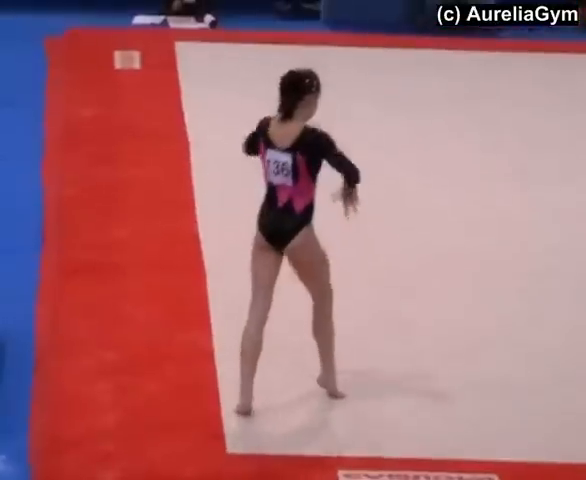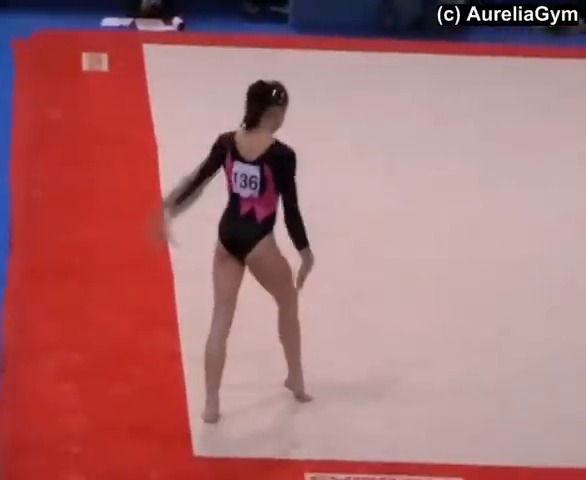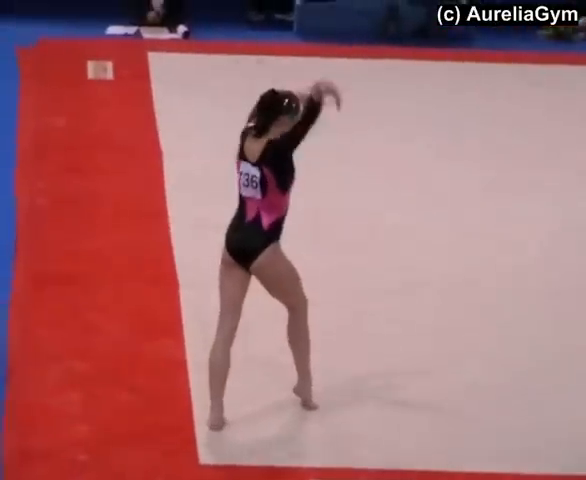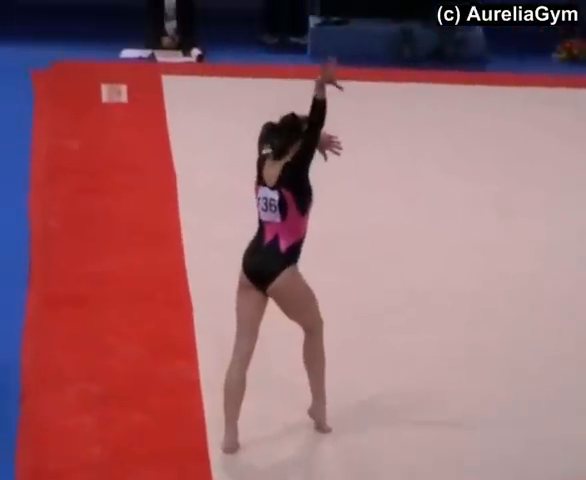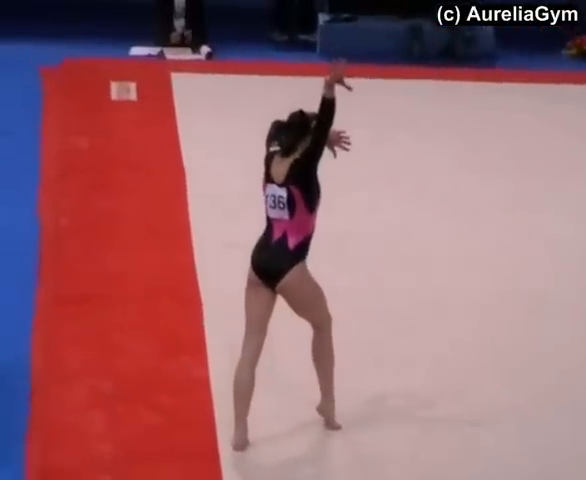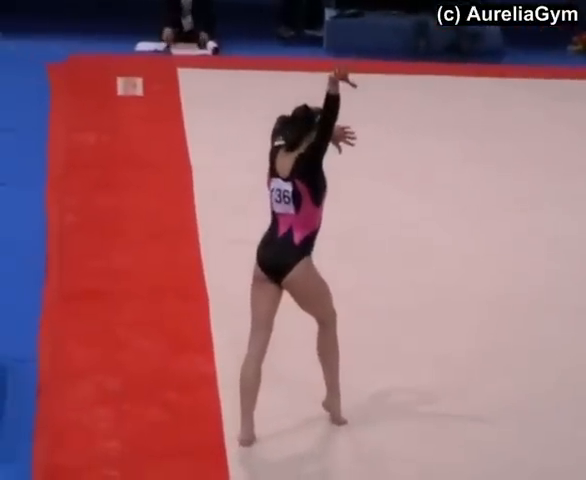
dt=0.5s
person 1, frame 1
left shoulder: (266, 127)
right shoulder: (315, 139)
left elbow: (249, 148)
right elbow: (351, 172)
right wrist: (349, 190)
left hip: (266, 225)
right hip: (296, 231)
left knee: (258, 311)
right knee: (322, 299)
left ankle: (245, 396)
right ankle: (328, 377)
person 1, frame 2
left shoulder: (227, 142)
right shoulder: (283, 154)
left elbow: (199, 179)
right elbow: (290, 207)
left wrist: (170, 206)
right wrist: (305, 251)
left hip: (227, 235)
right hip: (257, 241)
left knee: (221, 321)
right knee: (288, 303)
left ankle: (211, 404)
right ankle: (296, 381)
person 1, frame 3
left shoulder: (247, 138)
right shoulder: (277, 151)
left elbow: (266, 114)
right elbow: (301, 127)
left wrist: (306, 100)
right wrist: (316, 98)
left hip: (234, 241)
right hip: (262, 247)
left knee: (225, 329)
right knee: (298, 308)
left ankle: (216, 413)
right ankle: (304, 388)
person 1, frame 4
left shoulder: (264, 163)
right shoulder: (294, 172)
left elbow: (270, 130)
right elbow: (312, 132)
left wrist: (314, 138)
right wrist: (321, 88)
left hip: (251, 264)
right hip: (279, 270)
left knee: (242, 350)
right knee: (314, 328)
left ankle: (230, 434)
right ankle: (318, 408)
person 1, frame 5
left shoulder: (271, 160)
right shoulder: (302, 169)
left elbow: (285, 130)
right elbow: (321, 131)
left wrist: (322, 136)
right wrist: (330, 87)
left hip: (260, 261)
right hip: (288, 266)
left knee: (250, 347)
right knee: (322, 324)
left ankle: (239, 432)
right ankle: (327, 405)
person 1, frame 6
left shoulder: (276, 156)
right shoulder: (308, 163)
left elbow: (286, 127)
right elbow: (325, 129)
left wrist: (329, 132)
right wrist: (334, 87)
left hip: (266, 256)
right hip: (293, 261)
left knee: (256, 343)
right knee: (327, 320)
left ankle: (246, 427)
right ankle: (333, 401)
